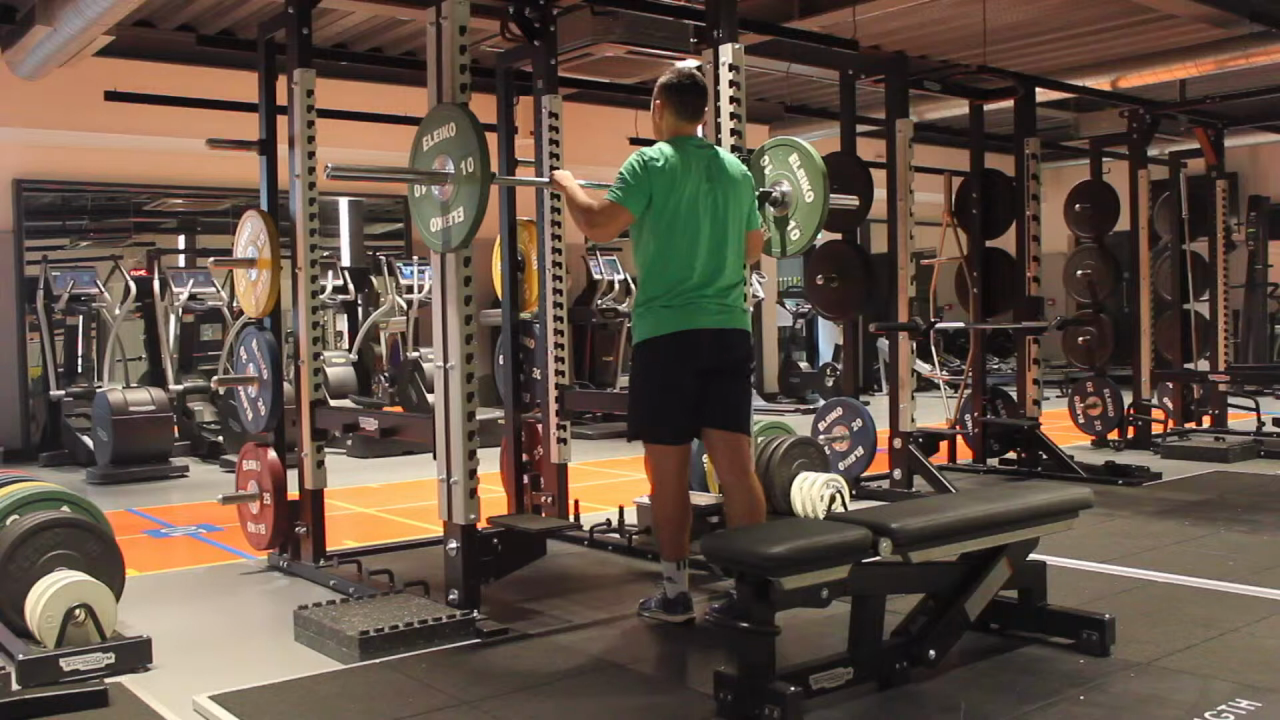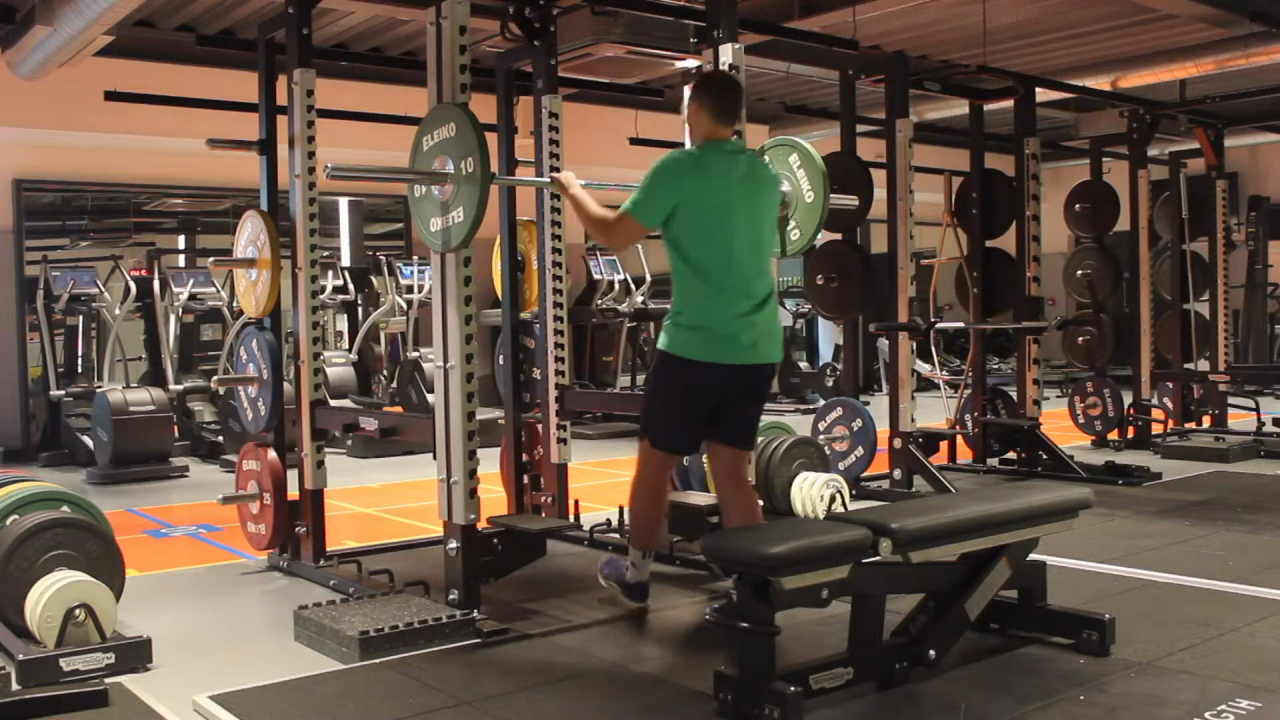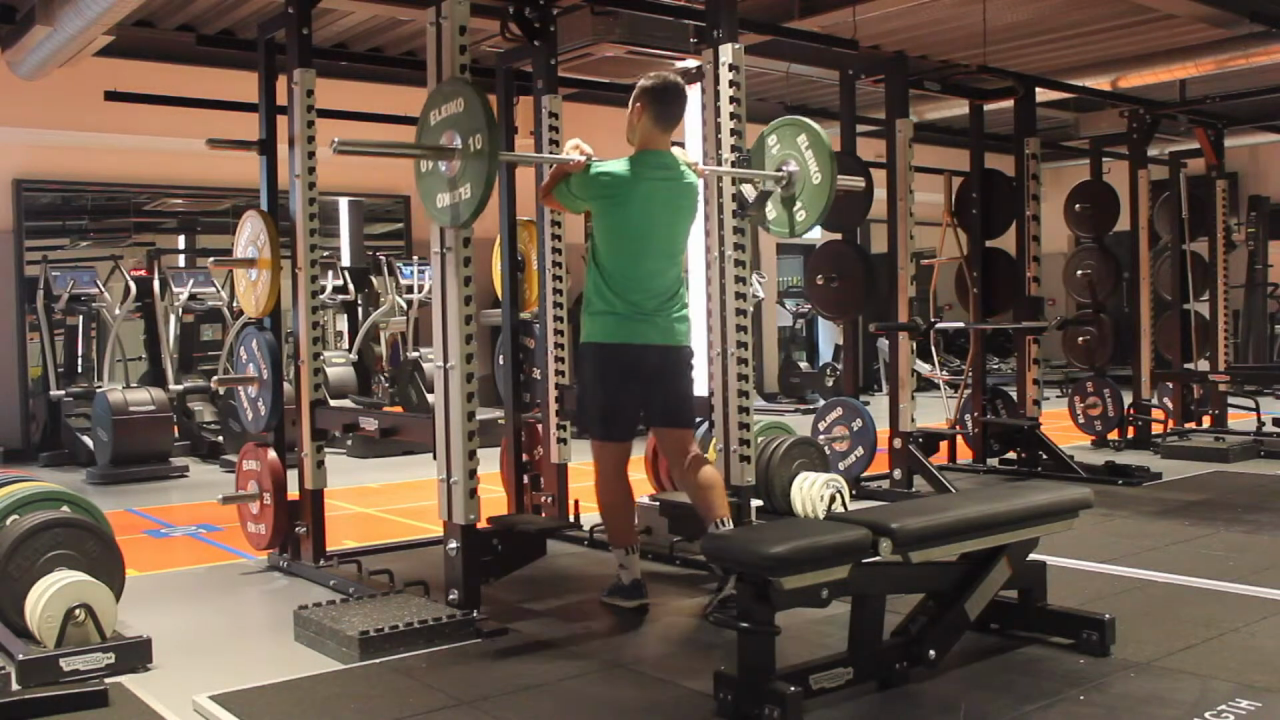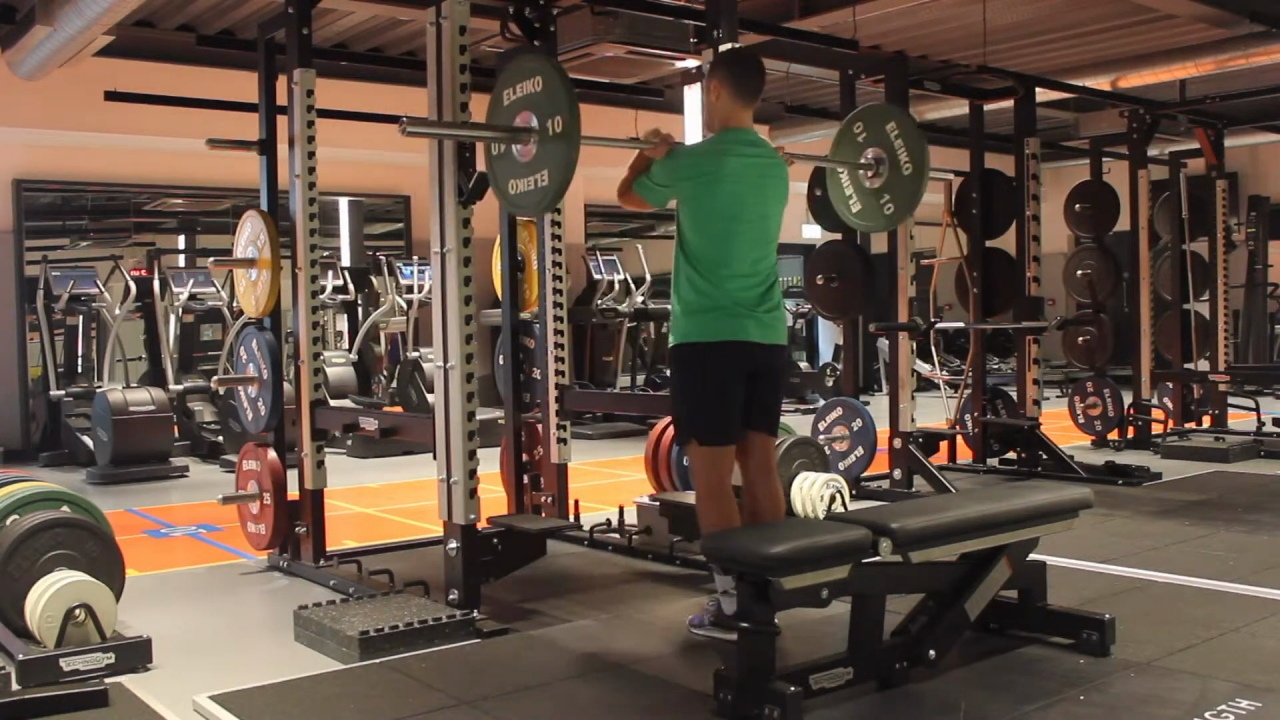
dt=1s
person 1, frame 1
left shoulder: (650, 162)
right shoulder: (737, 170)
left elbow: (598, 226)
left wrist: (567, 184)
left hip: (668, 334)
right hip: (730, 332)
left knee: (668, 469)
right knee: (735, 463)
left ankle: (675, 593)
person 1, frame 2
left shoulder: (682, 168)
right shoulder: (766, 173)
left elbow: (613, 234)
left wrist: (571, 189)
left hip: (695, 349)
right hip: (758, 351)
left knee: (655, 462)
right knee: (732, 473)
left ankle: (634, 575)
person 1, frame 3
left shoulder: (607, 179)
right shoulder: (688, 182)
left elbow: (550, 196)
left wrist: (569, 161)
right wrist: (681, 161)
left hip: (612, 341)
right hip: (670, 339)
left knee: (611, 463)
right knee: (685, 454)
left ankle: (630, 578)
person 1, frame 4
left shoulder: (691, 161)
right shoulder: (777, 165)
left elbow: (629, 196)
left wrist: (651, 151)
left hip: (707, 336)
right hip: (766, 336)
left knee: (711, 471)
right knee: (759, 465)
left ankle: (732, 603)
